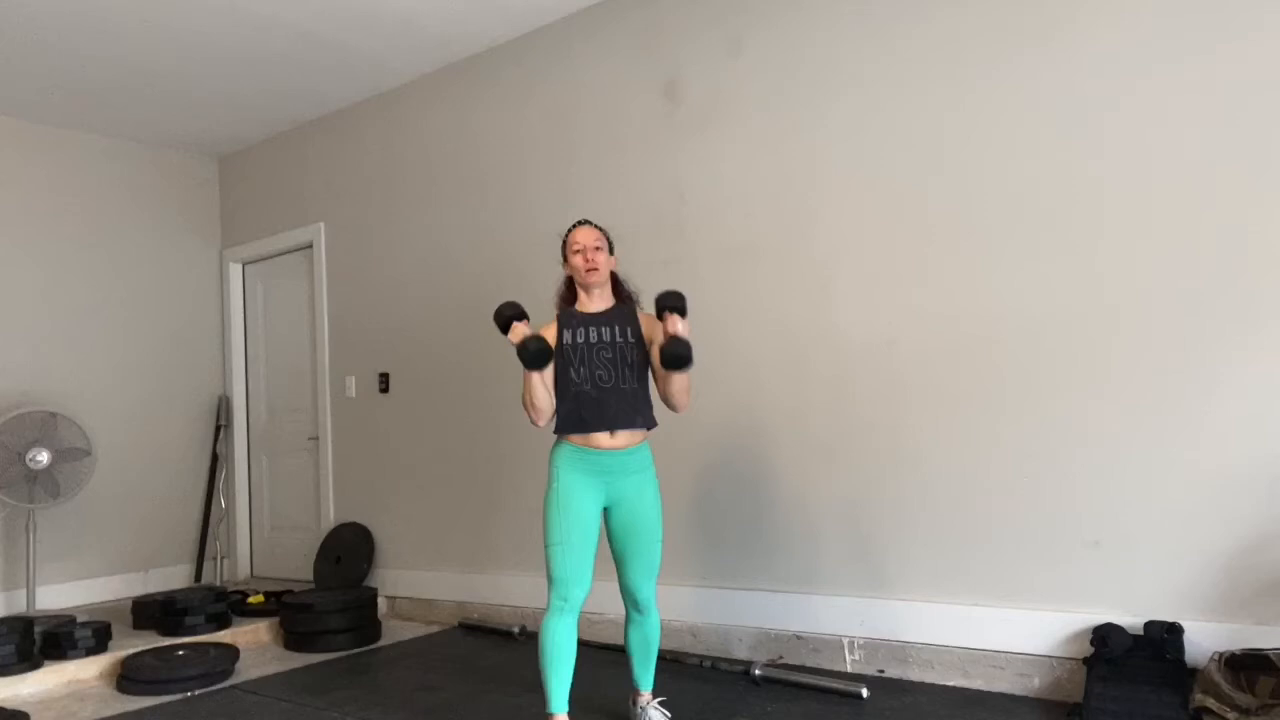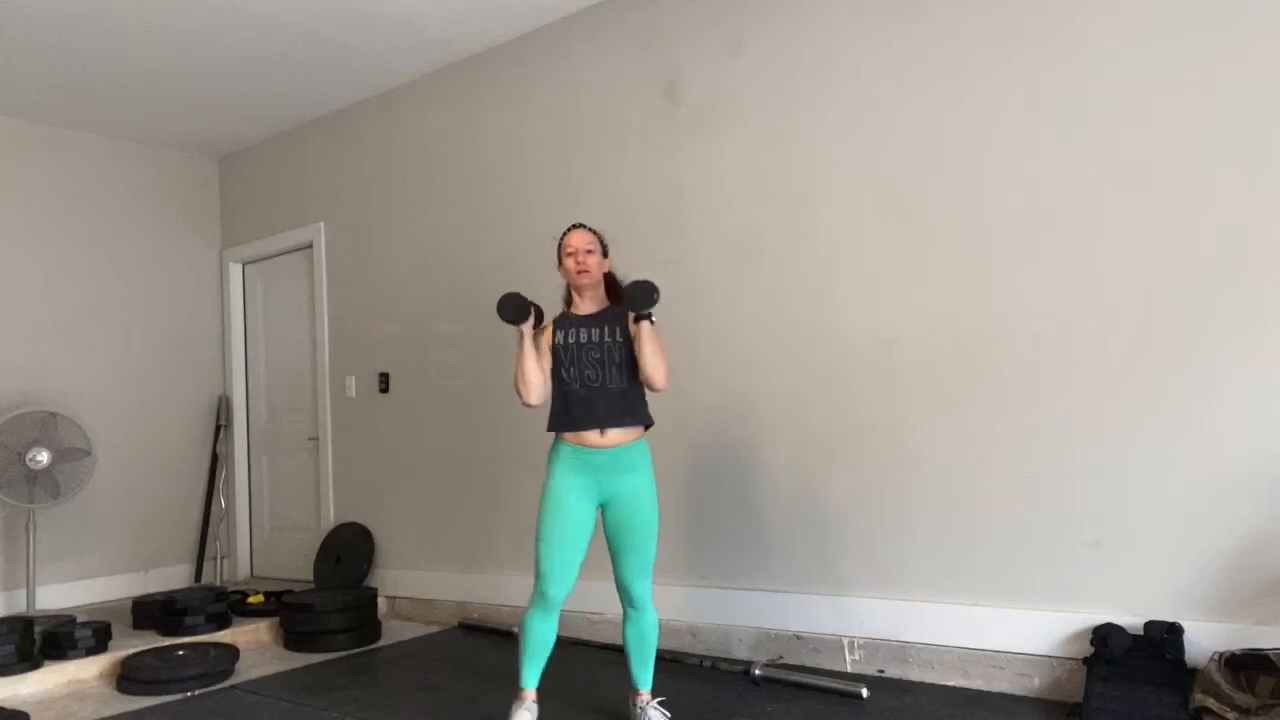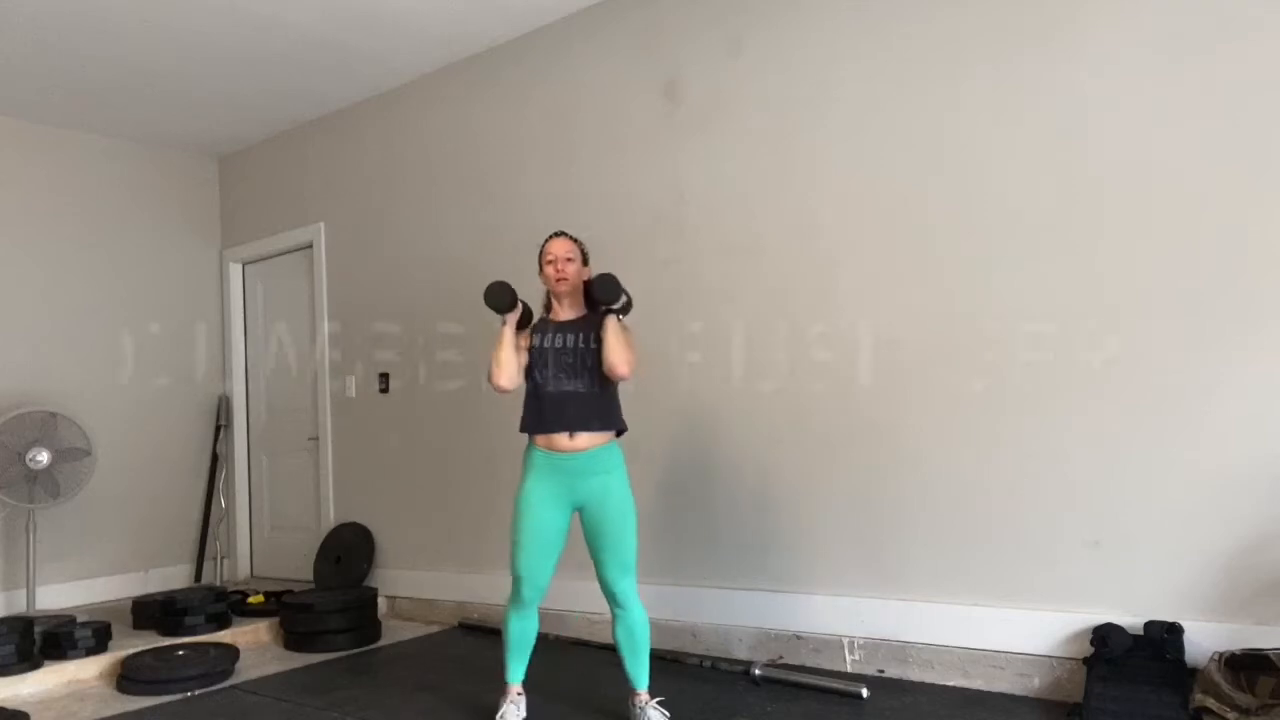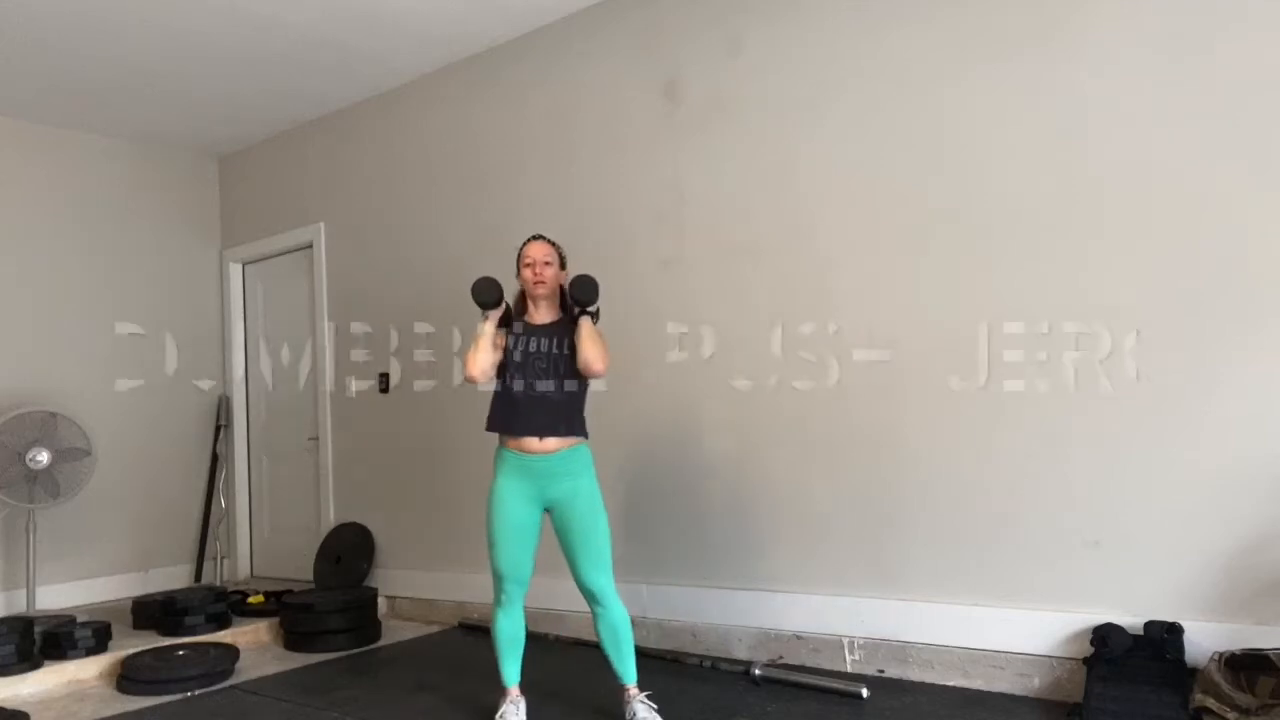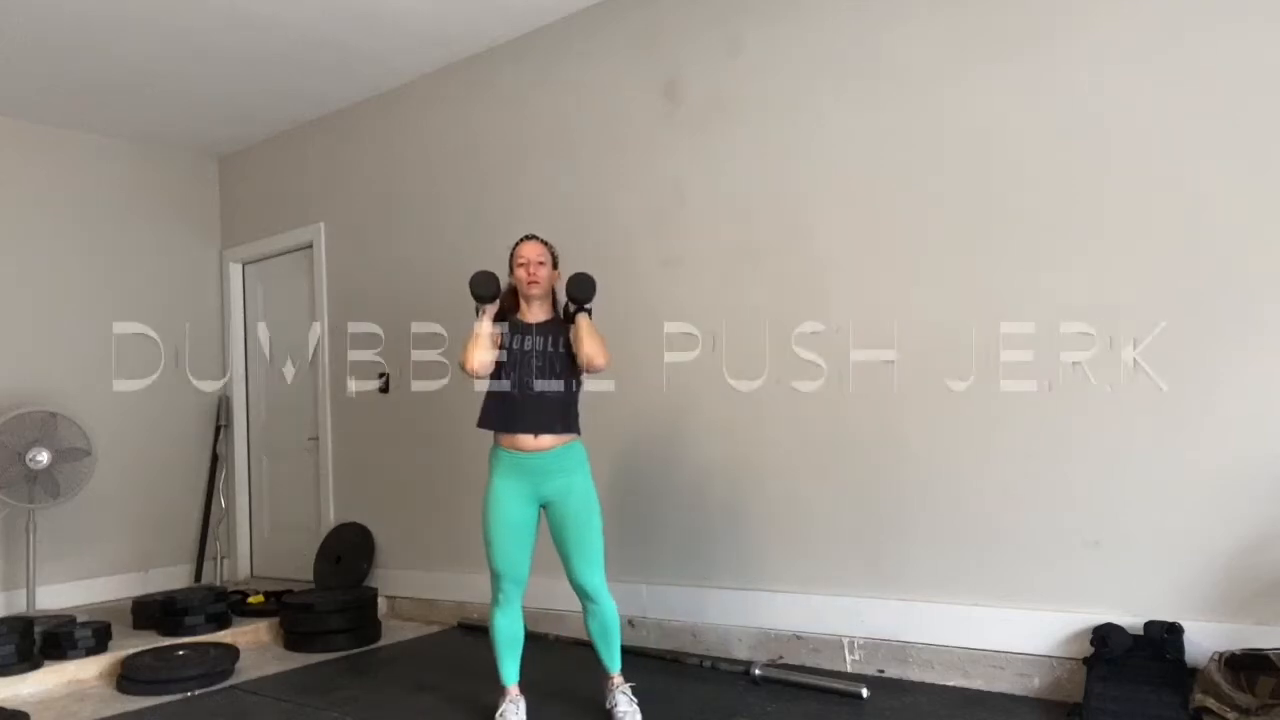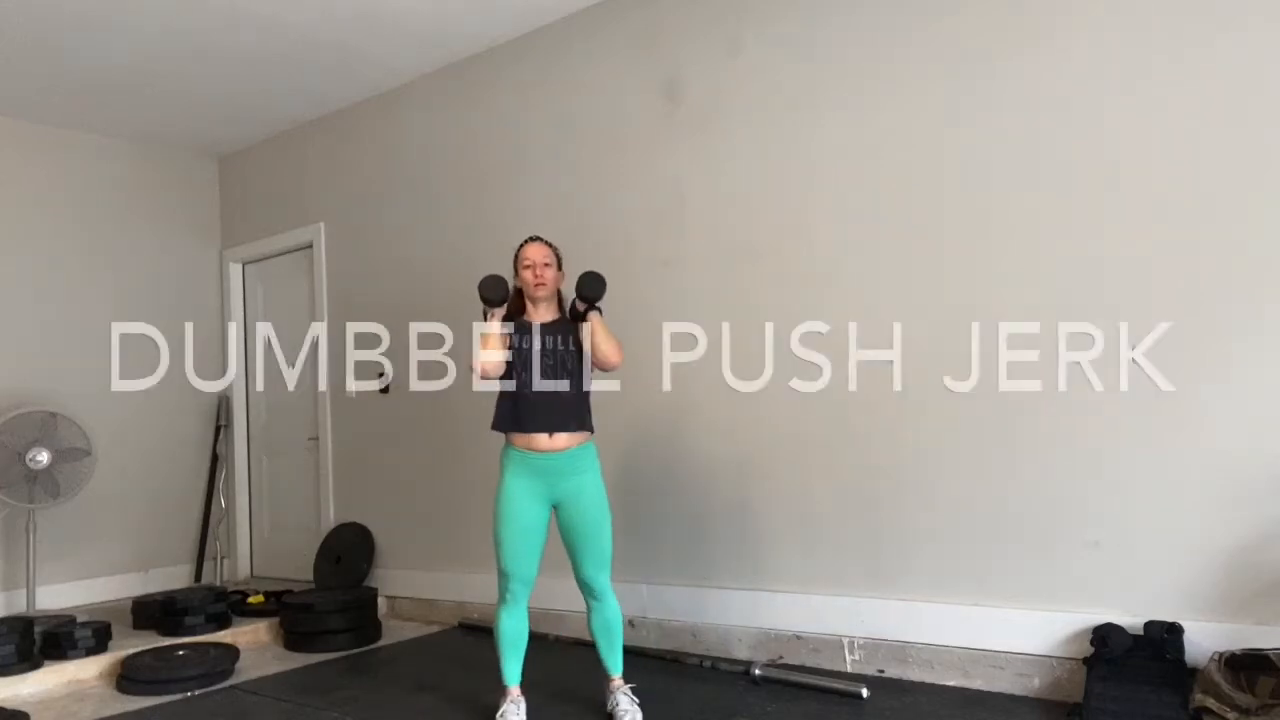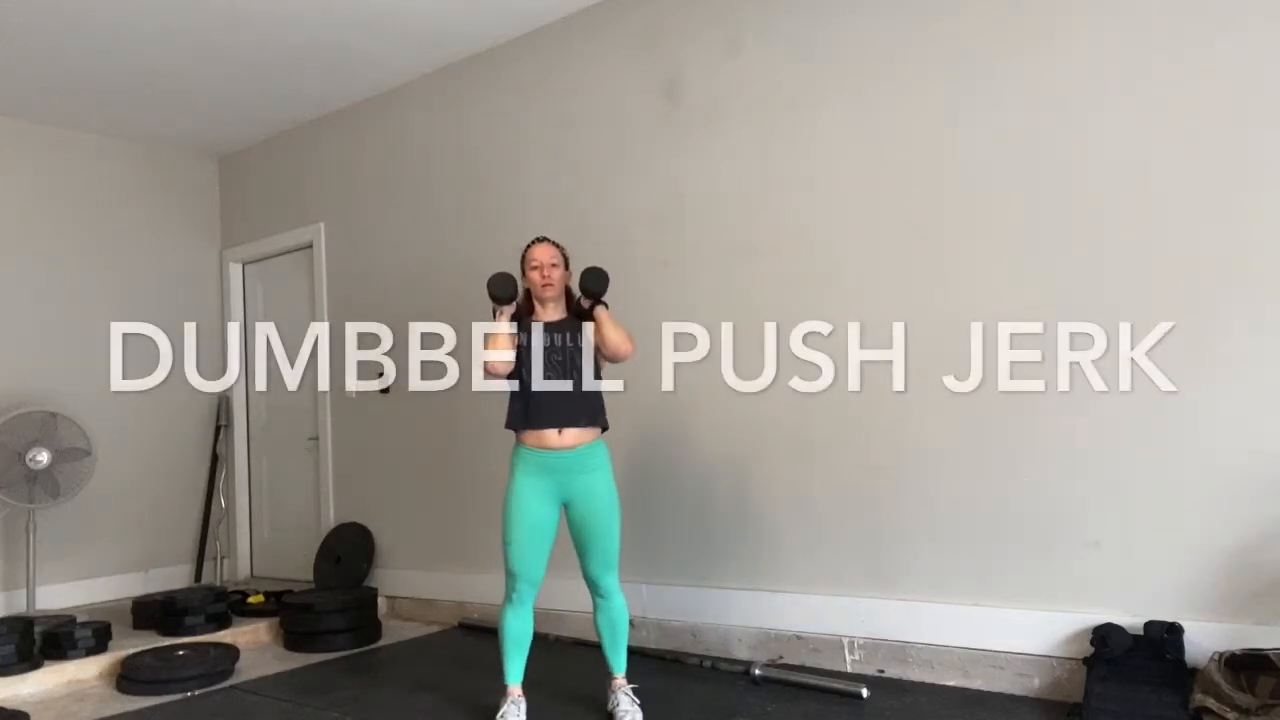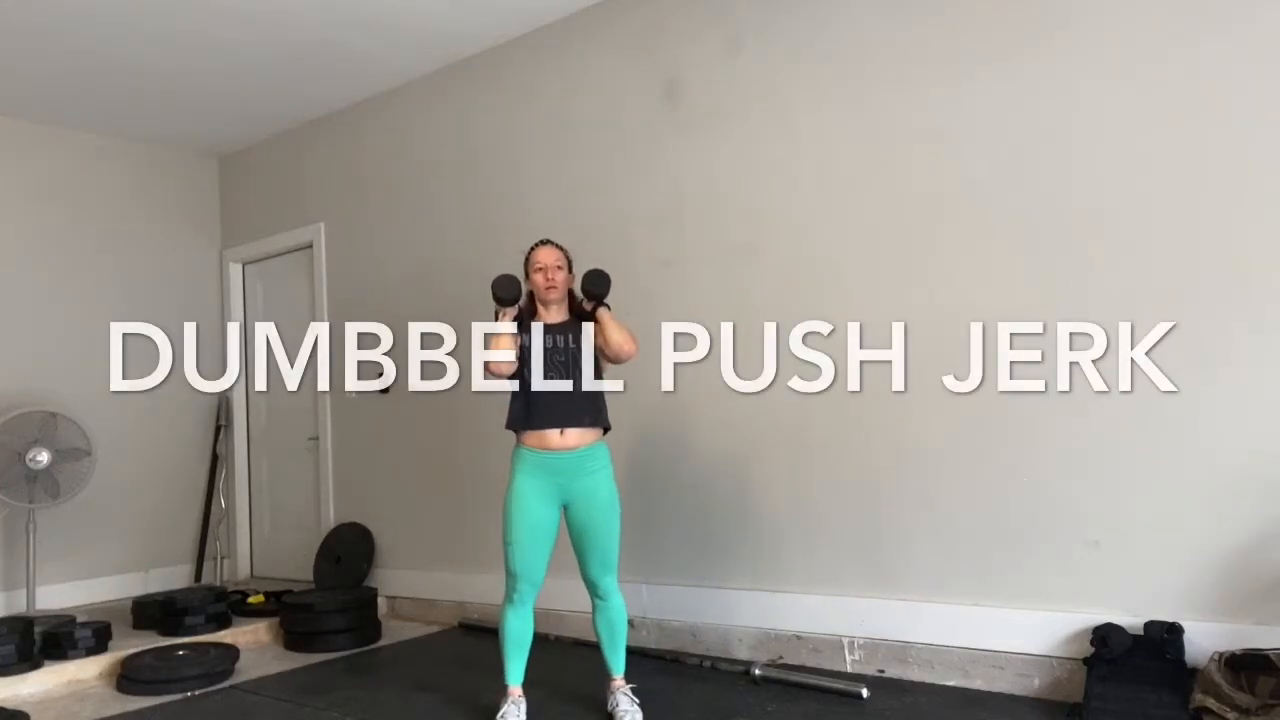
dt=0.2s
person 1, frame 1
left shoulder: (642, 320)
right shoulder: (556, 330)
left elbow: (677, 400)
right elbow: (540, 415)
right wrist: (529, 363)
left hip: (634, 468)
right hip: (576, 467)
left knee: (642, 596)
right knee: (566, 595)
person 1, frame 2
left shoulder: (630, 320)
right shoulder: (553, 331)
left elbow: (658, 380)
right elbow: (532, 394)
left wrist: (642, 318)
right wrist: (524, 333)
left hip: (629, 465)
right hip: (571, 465)
left knee: (637, 592)
right knee: (550, 591)
person 1, frame 3
left shoulder: (606, 325)
right shoulder: (531, 335)
left elbow: (621, 369)
right elbow: (502, 381)
left wrist: (609, 314)
right wrist: (509, 324)
left hip: (602, 467)
right hip: (543, 471)
left knee: (622, 591)
right knee: (526, 592)
person 1, frame 4
left shoulder: (578, 329)
right shoulder: (504, 333)
left elbow: (595, 366)
right elbow: (475, 372)
left wrist: (583, 315)
right wrist: (490, 319)
left hip: (570, 469)
right hip: (513, 471)
left knee: (599, 588)
right knee: (509, 589)
person 1, frame 5
left shoulder: (571, 329)
right shoulder: (499, 331)
left elbow: (596, 361)
right elbow: (475, 366)
left wrist: (580, 313)
right wrist: (486, 313)
left hip: (566, 467)
right hip: (509, 470)
left knee: (591, 584)
right knee: (507, 588)
person 1, frame 6
left shoulder: (579, 329)
right shoulder: (508, 331)
left elbow: (612, 359)
right elbow: (487, 368)
left wrist: (590, 311)
right wrist: (495, 315)
left hip: (579, 467)
right hip: (522, 470)
left knee: (596, 584)
right knee: (514, 587)
person 1, frame 7
left shoulder: (587, 328)
right shoulder: (516, 330)
left elbow: (622, 350)
right elbow: (496, 366)
left wrist: (596, 307)
right wrist: (503, 314)
left hip: (590, 466)
right hip: (532, 469)
left knee: (604, 582)
right knee: (521, 587)
person 1, frame 8
left shoulder: (589, 329)
right shoulder: (518, 331)
left elbow: (625, 350)
right elbow: (498, 367)
left wrist: (599, 308)
right wrist: (506, 315)
left hip: (590, 466)
right hip: (533, 469)
left knee: (603, 583)
right knee: (521, 587)
